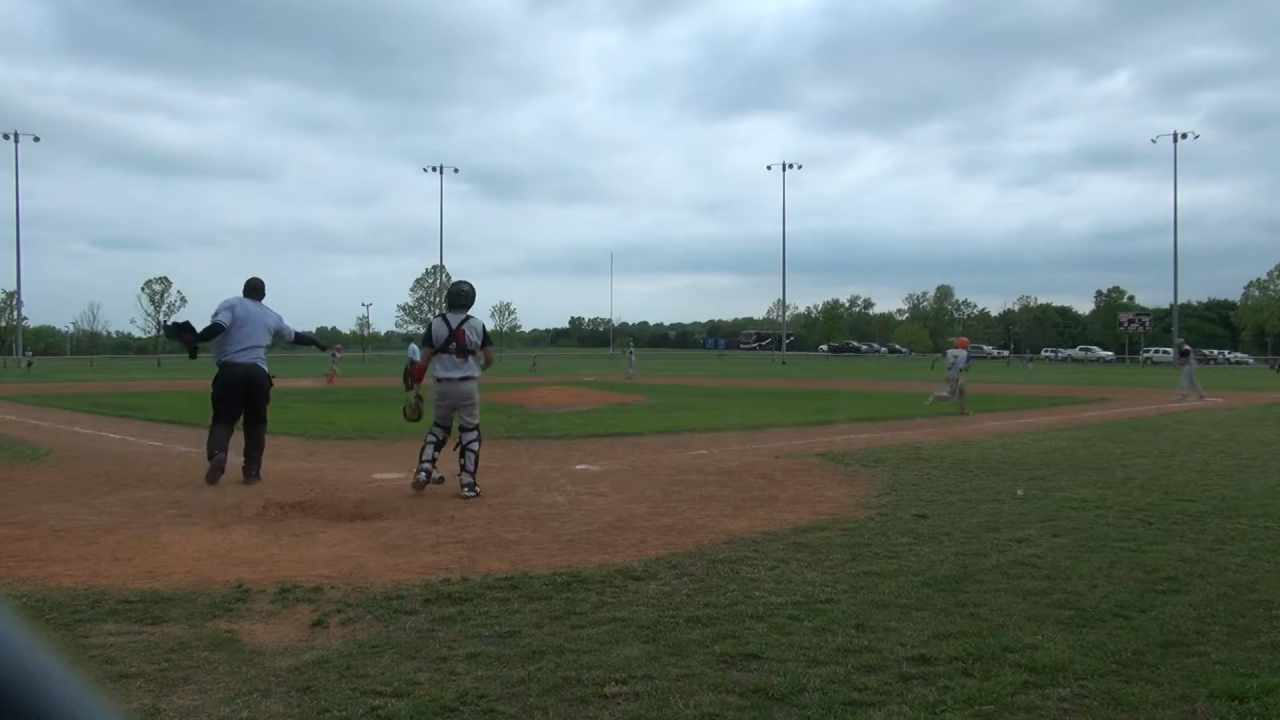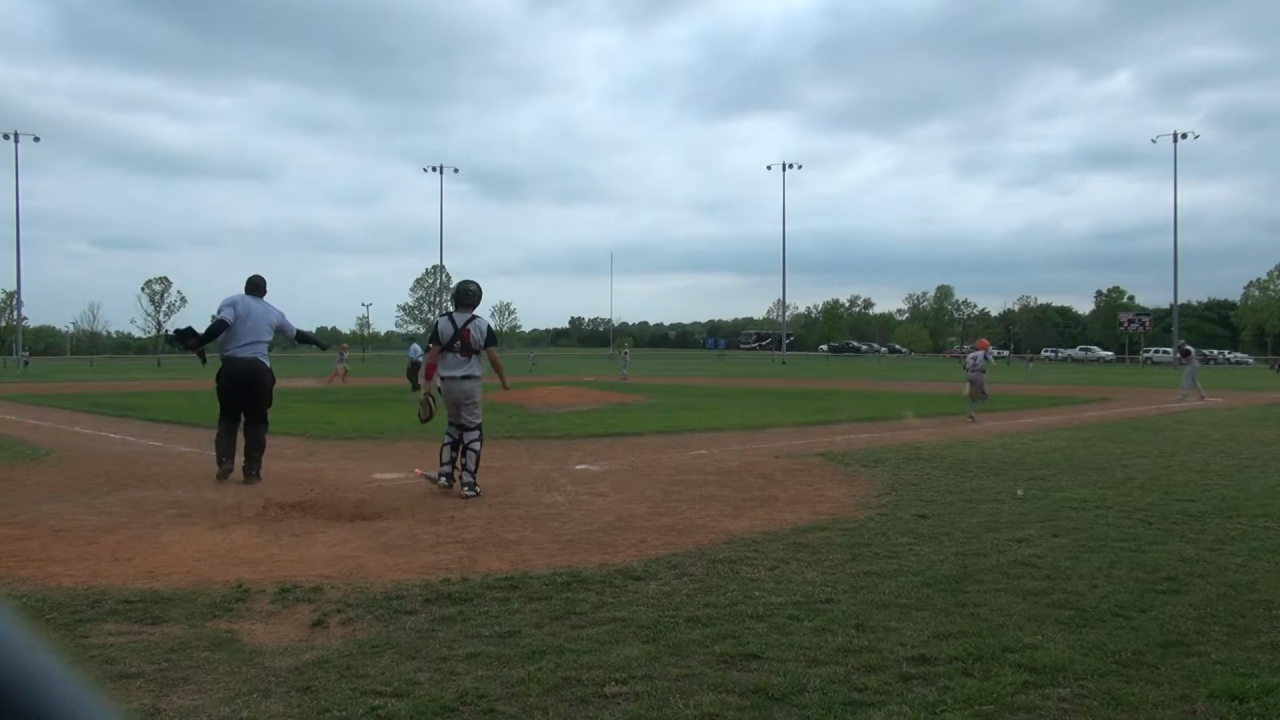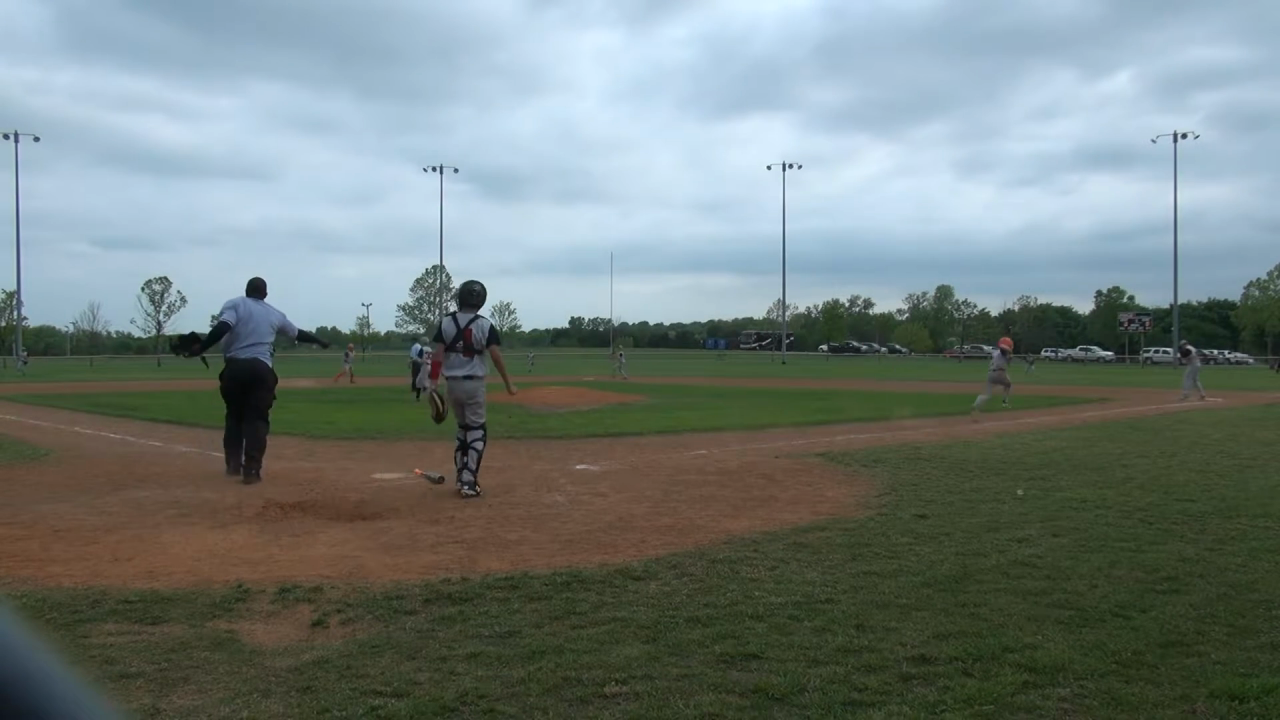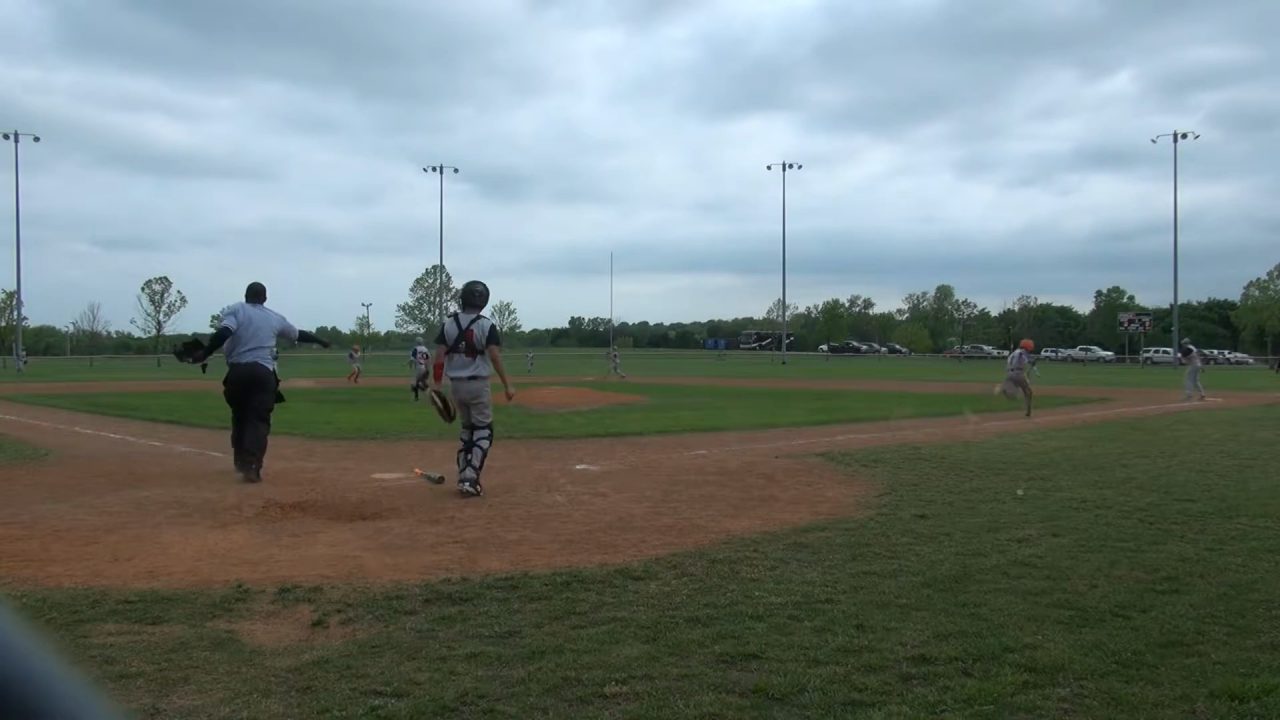
dt=0.1s
person 1, frame 1
left shoulder: (435, 324)
right shoulder: (477, 325)
left elbow: (425, 358)
right elbow: (489, 358)
left wrist: (417, 387)
right wrist: (482, 367)
left hip: (443, 385)
right hip: (467, 385)
left knee: (438, 428)
right knee: (470, 433)
left ankle: (424, 471)
right ankle: (468, 485)
person 1, frame 2
left shoulder: (442, 322)
right shoulder: (482, 325)
left elbow: (433, 355)
right elbow: (493, 357)
left wrist: (428, 385)
right wrist: (503, 380)
left hip: (448, 384)
right hip: (471, 384)
left knee: (454, 427)
right knee: (473, 431)
left ankle: (445, 474)
right ankle: (469, 484)
person 1, frame 3
left shoulder: (446, 322)
right shoulder: (485, 325)
left elbow: (437, 354)
right elbow: (496, 356)
left wrist: (433, 383)
right wrist: (509, 384)
left hip: (452, 383)
right hip: (474, 384)
left knee: (463, 429)
right knee: (476, 431)
left ankle: (463, 479)
right ankle: (469, 483)
person 1, frame 4
left shoulder: (449, 323)
right shoulder: (486, 325)
left elbow: (439, 356)
right elbow: (495, 357)
left wrist: (436, 385)
right wrist: (507, 386)
left hip: (457, 384)
right hip: (478, 384)
left knee: (467, 429)
right knee: (483, 431)
left ankle: (465, 478)
right ankle: (470, 480)
person 2, frame 1
left shoulder: (231, 304)
right shoulder: (272, 316)
left elbow: (217, 328)
right elbow: (294, 336)
left wrist: (193, 340)
right wrist: (317, 343)
left hip: (230, 370)
right hip: (257, 372)
left knee: (223, 421)
right knee: (255, 422)
left ankle: (217, 457)
right ankle: (251, 471)
person 2, frame 2
left shoulder: (233, 302)
right shoulder: (274, 312)
left elbow: (221, 325)
right elbow: (296, 334)
left wrist: (198, 342)
right wrist: (317, 343)
left hip: (232, 366)
right hip: (259, 368)
left knee: (229, 417)
right knee: (256, 420)
left ankle: (226, 462)
right ankle: (251, 471)
person 2, frame 3
left shoulder: (234, 304)
right shoulder: (275, 314)
left elbow: (223, 327)
right elbow: (297, 333)
left wrist: (201, 348)
right wrist: (318, 341)
left hip: (235, 367)
right hip: (261, 368)
left knee: (235, 416)
right knee: (257, 419)
left ankle: (234, 463)
right ankle: (251, 469)
person 2, frame 4
left shoulder: (234, 310)
right shoulder: (275, 318)
left elbow: (224, 333)
right elbow: (298, 334)
left wrist: (204, 355)
right wrist: (320, 341)
left hip: (237, 371)
right hip: (263, 372)
left knee: (240, 418)
right knee: (258, 420)
left ankle: (242, 461)
right ankle: (251, 466)
